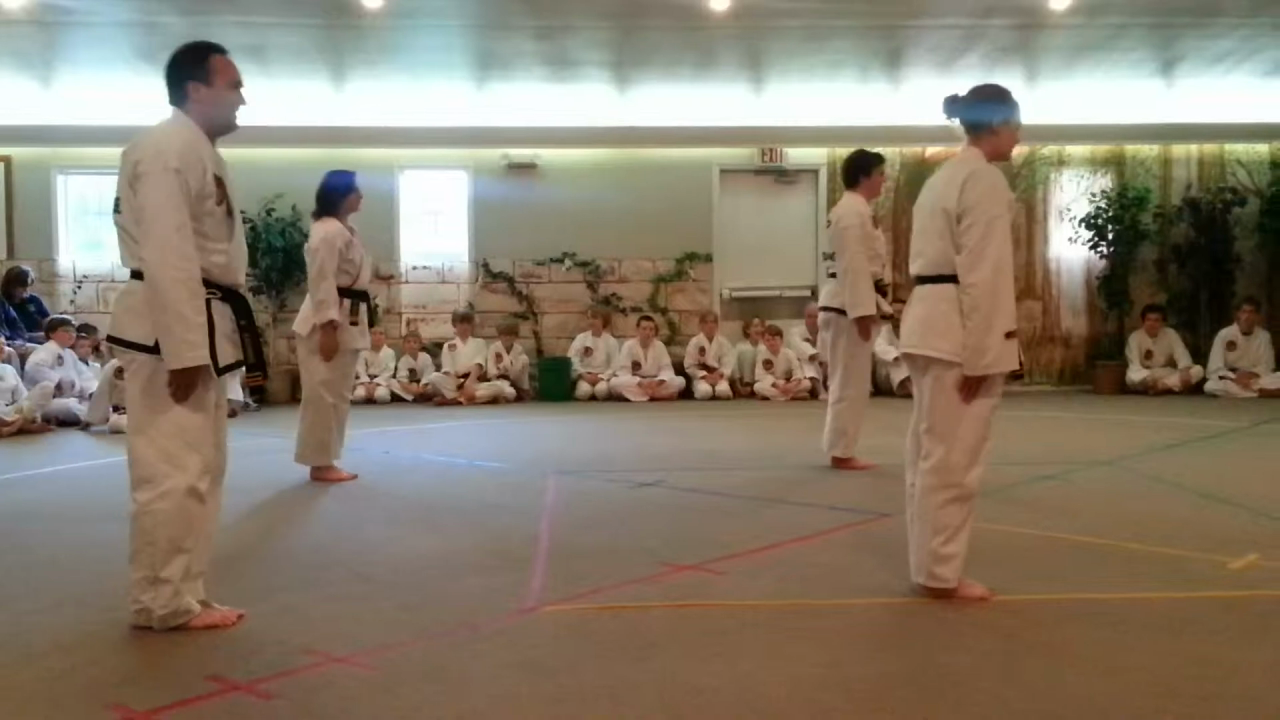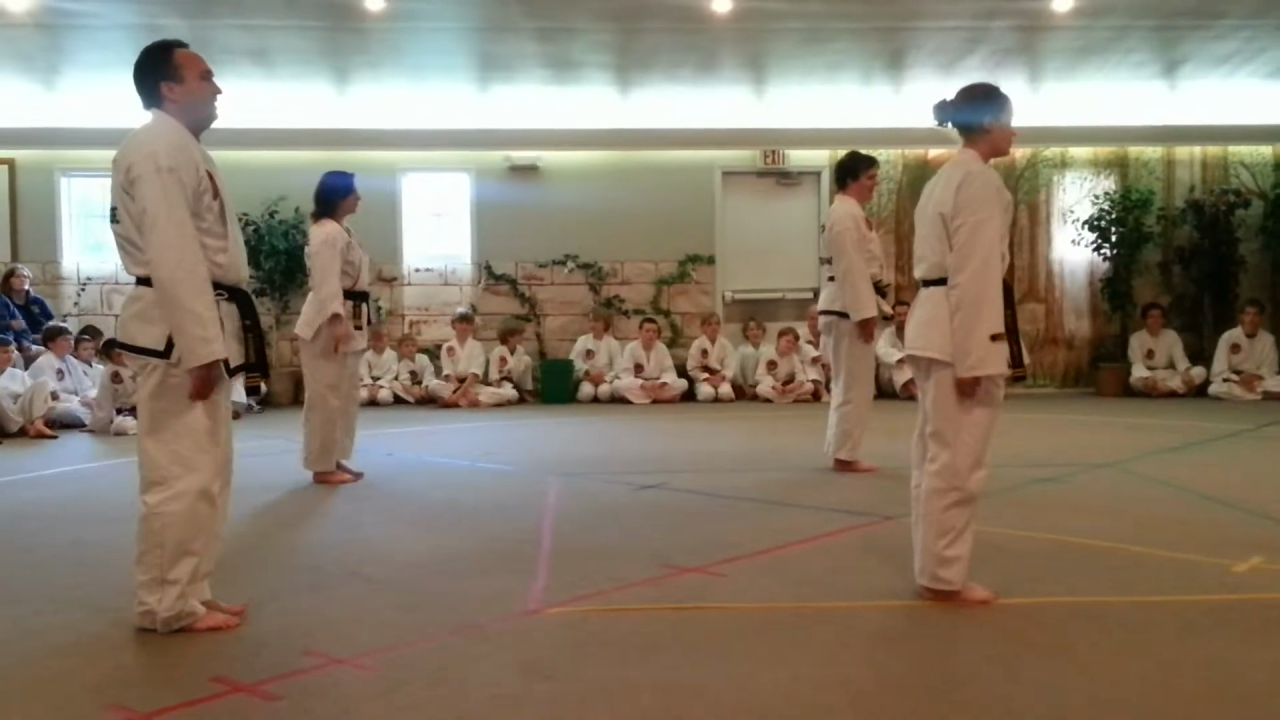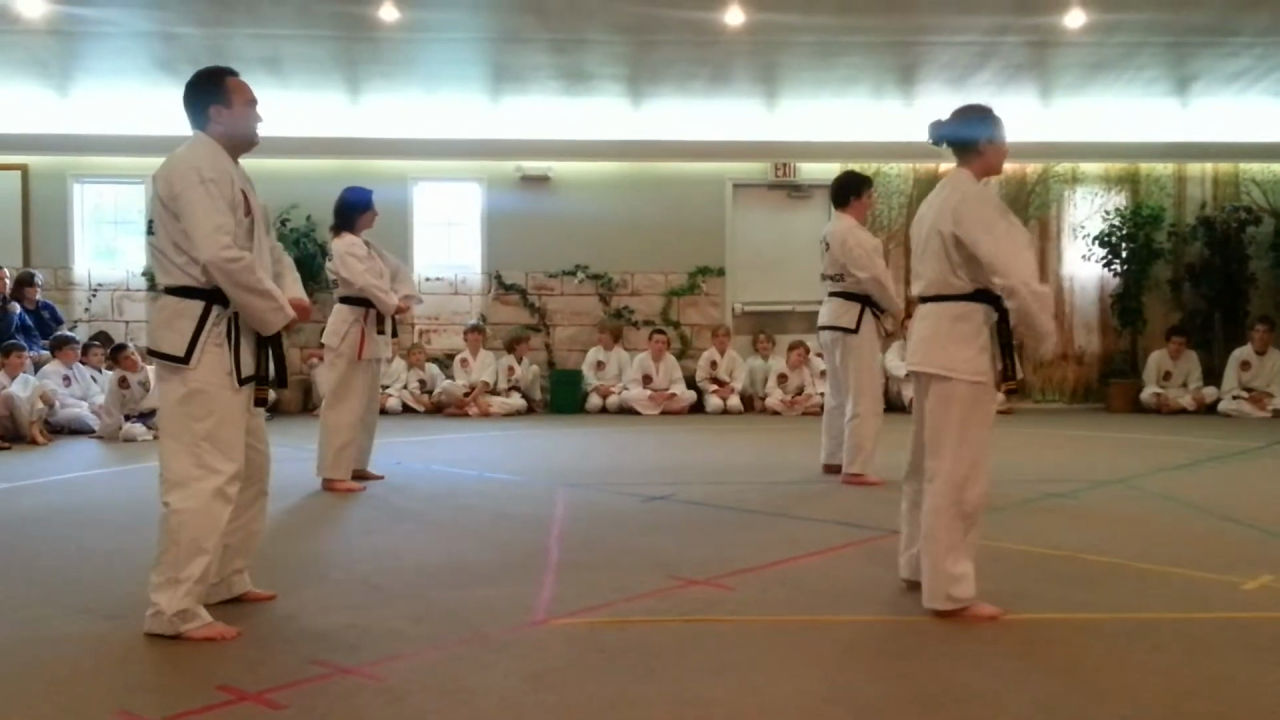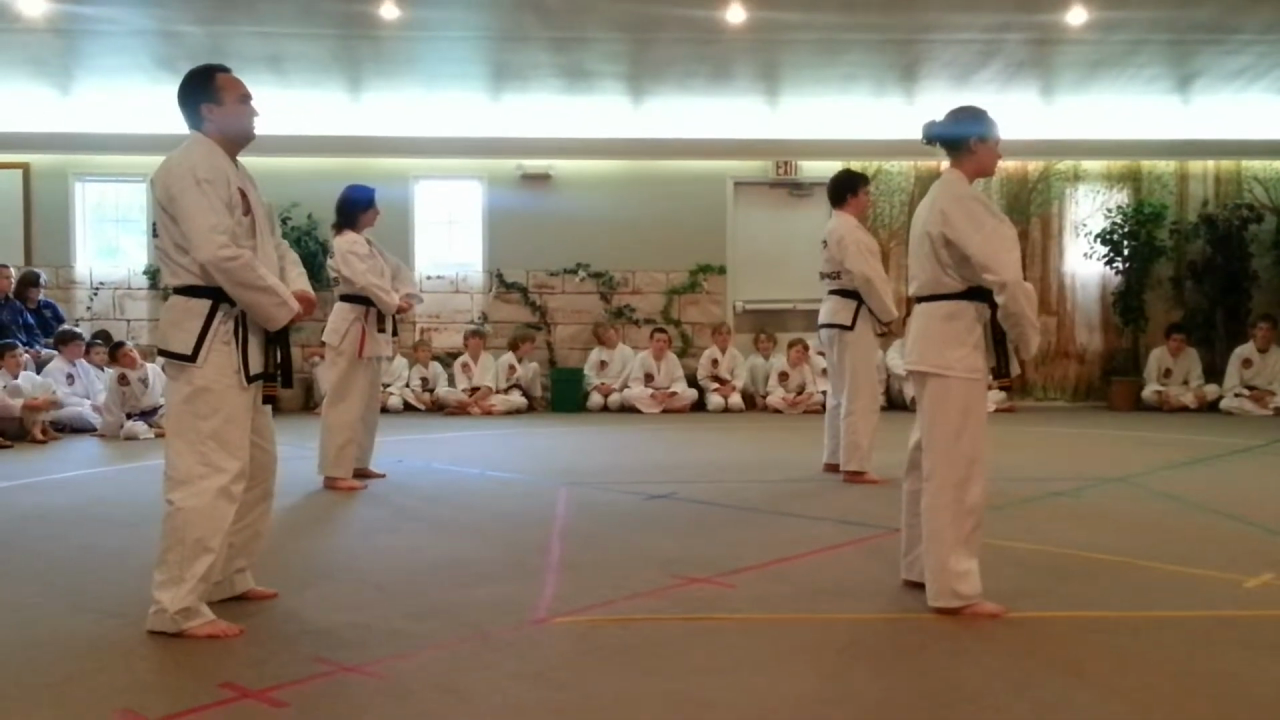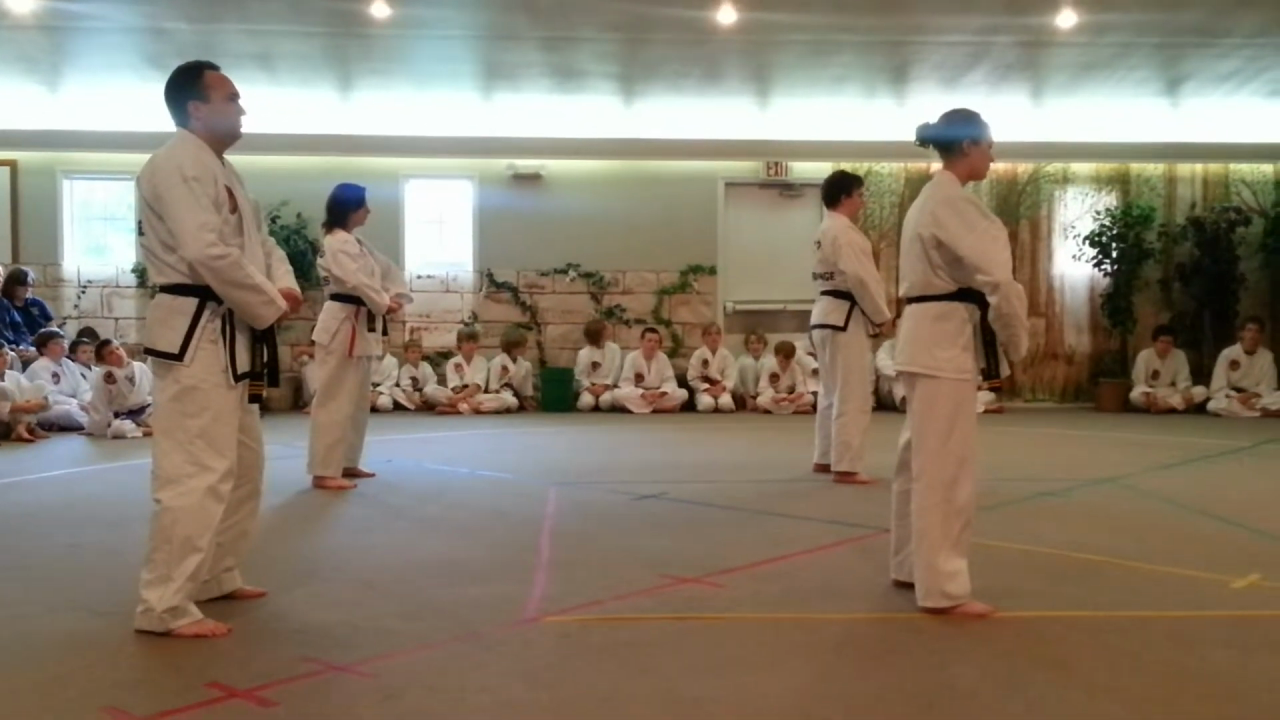
dt=1s
person 1, frame 1
left shoulder: (197, 149)
right shoulder: (168, 148)
right elbow: (169, 258)
right wrist: (184, 352)
left hip: (200, 327)
right hip: (171, 329)
left knee: (200, 468)
right knee: (173, 472)
left ankle: (182, 594)
right ankle: (163, 603)
person 1, frame 2
left shoulder: (183, 148)
right shoulder: (158, 149)
right elbow: (173, 258)
left wrist: (227, 330)
right wrist: (208, 345)
left hip: (197, 329)
right hip: (176, 333)
left knee: (206, 468)
right knee: (182, 473)
left ankle: (189, 590)
right ankle: (167, 605)
person 1, frame 3
left shoulder: (229, 171)
right shoulder: (194, 166)
left elbow: (266, 248)
right elbow: (222, 257)
left wrist: (292, 295)
right wrist: (278, 313)
left hip: (229, 337)
right hip: (200, 337)
left knee: (246, 466)
right knee: (203, 474)
left ankle: (224, 578)
right ankle: (174, 609)
person 1, frame 4
left shoulder: (234, 173)
right shoulder: (190, 168)
left elbow: (271, 243)
right elbow: (220, 255)
left wrist: (298, 288)
right wrist: (283, 308)
left hip: (240, 337)
right hip: (208, 337)
left knee: (254, 465)
right knee: (208, 473)
left ankle: (227, 577)
right ankle: (177, 607)
person 1, frame 5
left shoulder: (222, 170)
right shoulder: (176, 165)
left elbow: (259, 241)
right elbow: (207, 253)
left wrist: (284, 286)
right wrist: (270, 306)
left hip: (228, 336)
right hip: (195, 335)
left knee: (241, 464)
right knee: (196, 472)
left ankle: (215, 576)
right ankle: (165, 606)
person 2, frame 1
left shoulder: (945, 176)
right shoulder: (984, 178)
right elbow: (983, 274)
right wrist: (981, 356)
left hip: (928, 320)
right hip: (960, 328)
left knee: (931, 452)
right knee: (954, 456)
left ankle: (931, 566)
right ankle: (941, 575)
person 2, frame 2
left shoulder: (944, 178)
right shoulder: (979, 179)
right elbow: (975, 274)
right wrist: (976, 355)
left hip: (933, 323)
right hip: (962, 330)
left knee: (937, 455)
right knee: (958, 460)
left ankle: (937, 569)
right ankle: (943, 577)
person 2, frame 3
left shoulder: (938, 197)
right shoulder: (973, 198)
right elbow: (1016, 276)
right wrist: (1044, 333)
left hip: (934, 335)
right hip: (958, 342)
left knee: (931, 463)
right knee: (957, 471)
left ankle: (920, 565)
right ankle: (951, 592)
person 2, frame 4
left shoulder: (936, 198)
right shoulder: (963, 199)
right elbow: (1005, 275)
right wrist: (1027, 336)
left hip: (935, 334)
right hip: (954, 339)
left knee: (930, 460)
right knee: (955, 466)
left ankle: (922, 565)
right ankle: (953, 589)
person 2, frame 5
left shoulder: (928, 199)
right shoulder: (954, 201)
right elbow: (997, 276)
right wrist: (1015, 338)
left hip: (925, 334)
right hip: (944, 340)
left knee: (920, 459)
right knee: (945, 466)
left ankle: (911, 565)
right ankle: (941, 588)
person 3, frame 1
left shoulder: (851, 209)
right shoulder: (854, 211)
right elbow: (854, 265)
left wrist: (862, 308)
right wrist: (863, 310)
left hip: (844, 303)
right hip: (848, 305)
left knee: (848, 382)
right knee: (851, 383)
left ankle: (840, 449)
right ankle: (841, 452)
person 3, frame 2
left shoulder: (847, 212)
right shoulder: (847, 215)
right elbow: (851, 269)
left wrist: (866, 309)
right wrist: (866, 312)
left hip: (843, 305)
right hip: (849, 306)
left knee: (848, 383)
right knee: (855, 385)
left ankle: (840, 449)
right ankle: (844, 455)
person 3, frame 3
left shoulder: (833, 231)
right shoulder: (852, 232)
right elbow: (875, 277)
left wrist: (884, 305)
right wrist: (895, 306)
left hip: (835, 315)
right hip: (853, 318)
left knee: (839, 393)
right knee: (864, 398)
left ankle: (833, 458)
right ankle: (855, 468)
person 3, frame 4
left shoulder: (834, 229)
right shoulder: (850, 230)
right elbow: (867, 277)
left wrist: (881, 313)
right wrist: (888, 314)
left hip: (835, 313)
right hip: (852, 316)
left knee: (841, 392)
right knee: (860, 396)
left ankle: (835, 458)
right ankle: (854, 466)
person 3, frame 5
left shoulder: (827, 230)
right shoulder: (844, 231)
right elbow: (861, 278)
left wrist: (873, 315)
right wrist: (881, 316)
left hip: (827, 313)
right hip: (844, 317)
left knee: (832, 392)
right knee: (851, 396)
left ankle: (825, 458)
right ankle: (845, 466)
person 4, frame 1
left shoulder: (346, 230)
right shoulder: (327, 232)
right elbow: (321, 283)
left wrist: (363, 325)
right wrist: (328, 329)
left hip: (347, 320)
right hip: (328, 321)
left knee: (338, 395)
right knee: (323, 394)
left ankle: (325, 461)
right ankle: (320, 465)
person 4, frame 2
left shoulder: (342, 232)
right shoulder: (327, 234)
right elbow: (326, 281)
left wrist: (367, 321)
right wrist: (337, 321)
left hip: (346, 322)
right hip: (327, 323)
left knee: (346, 395)
right knee: (326, 396)
left ankle: (335, 459)
right ankle: (323, 467)
person 4, frame 3
left shoulder: (366, 246)
right shoulder: (345, 245)
left elbow: (398, 271)
right elbow: (366, 281)
left wrist: (405, 298)
right wrist: (393, 305)
left hip: (370, 329)
right hip: (351, 328)
left knee: (367, 401)
right knee: (344, 401)
left ankle: (355, 465)
right ankle: (333, 474)
person 4, frame 4
left shoulder: (367, 244)
right shoulder: (346, 243)
left elbow: (398, 270)
right elbow: (366, 281)
left wrist: (407, 297)
right wrist: (394, 304)
left hip: (371, 327)
right hip: (352, 327)
left knee: (368, 400)
right knee: (345, 400)
left ankle: (357, 463)
right ankle: (335, 472)
person 4, frame 5
left shoulder: (357, 243)
right shoulder: (337, 242)
left elbow: (387, 270)
right elbow: (357, 280)
left wrist: (397, 297)
right wrist: (383, 304)
left hip: (360, 327)
right hip: (342, 325)
left knee: (357, 399)
right knee: (334, 398)
left ankle: (346, 463)
right ankle: (324, 471)
